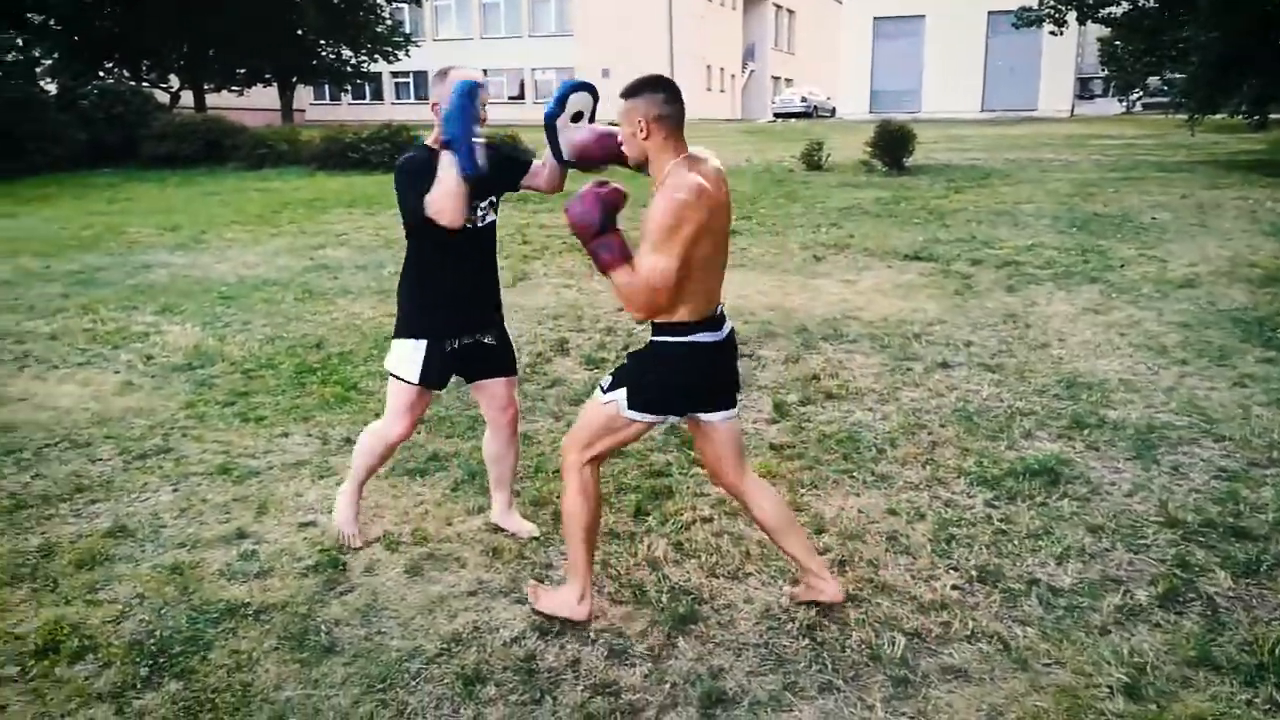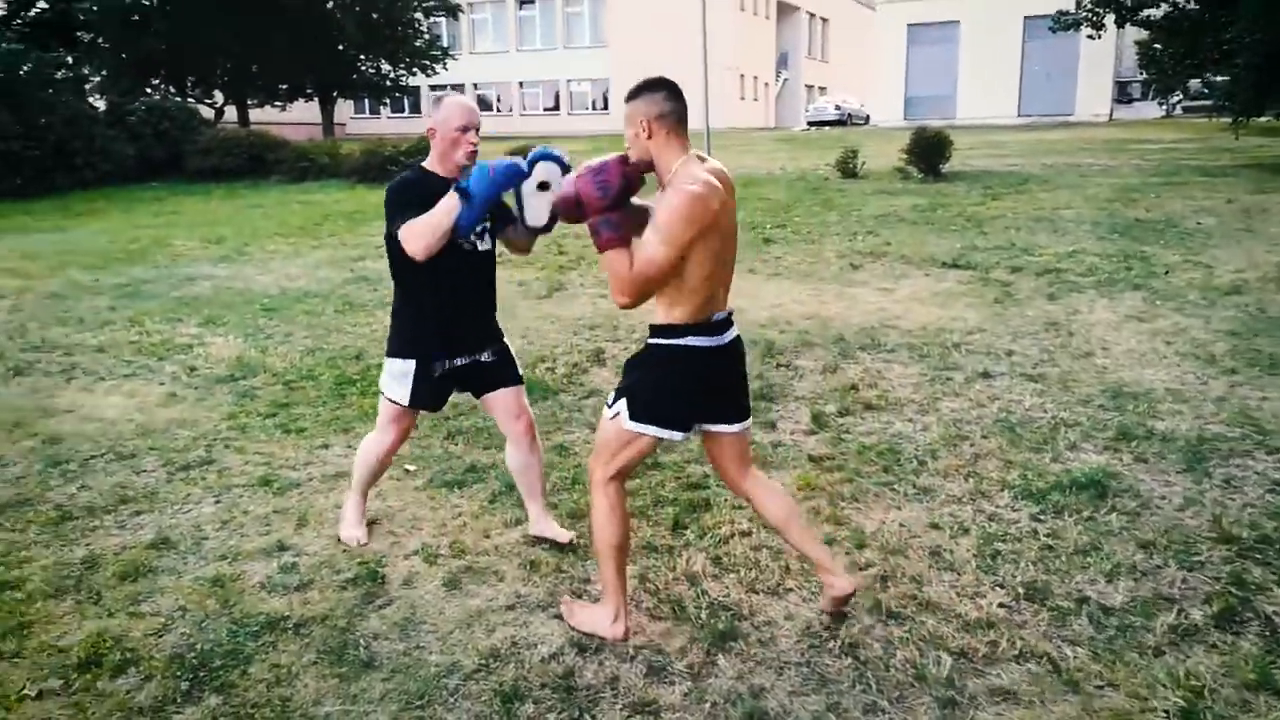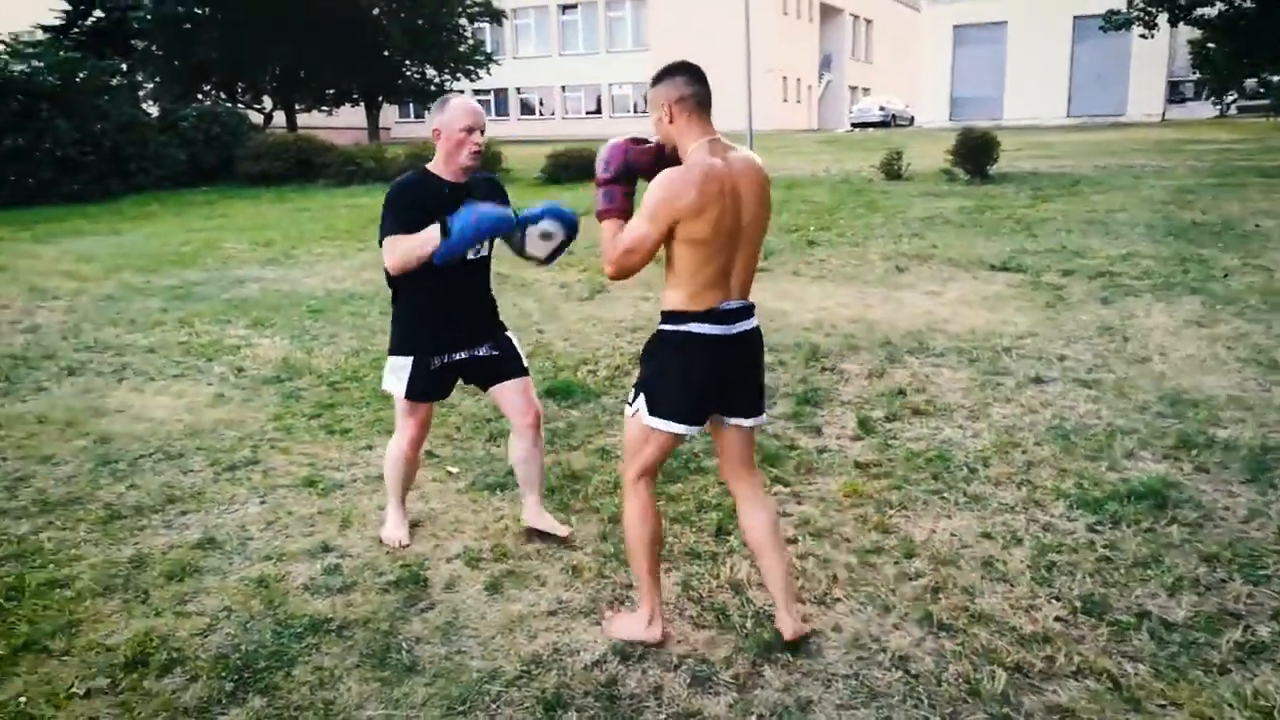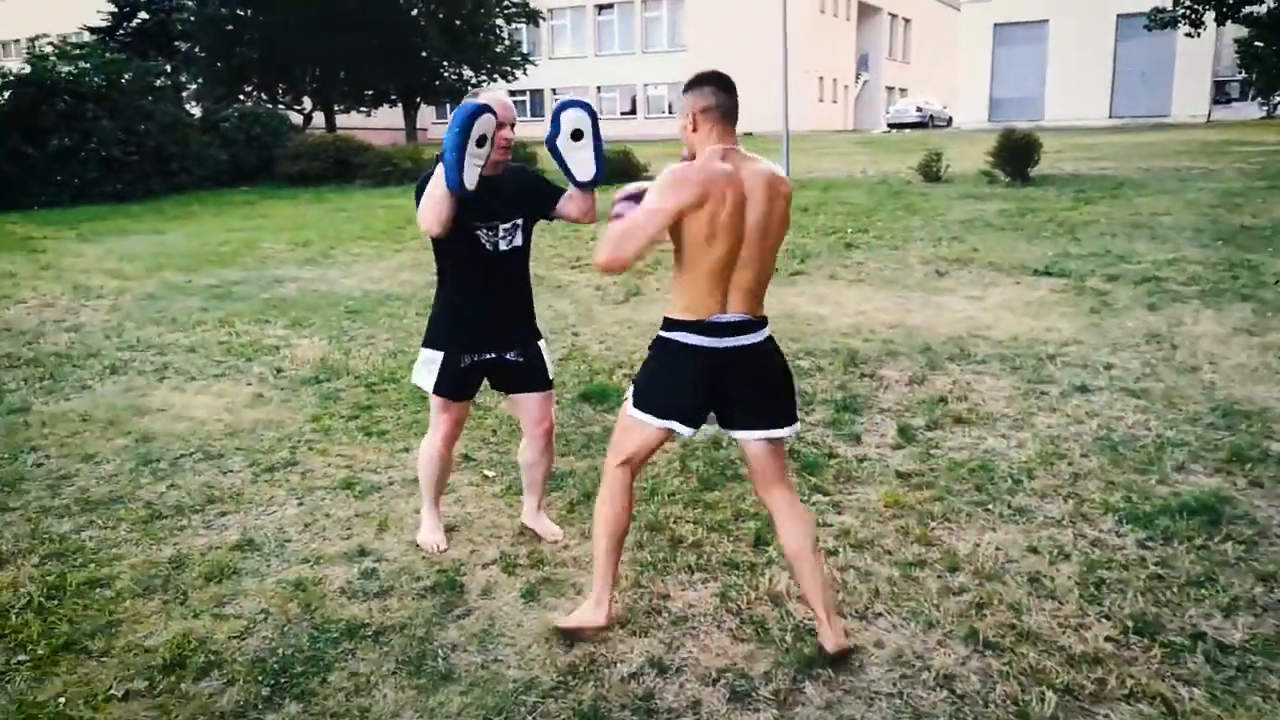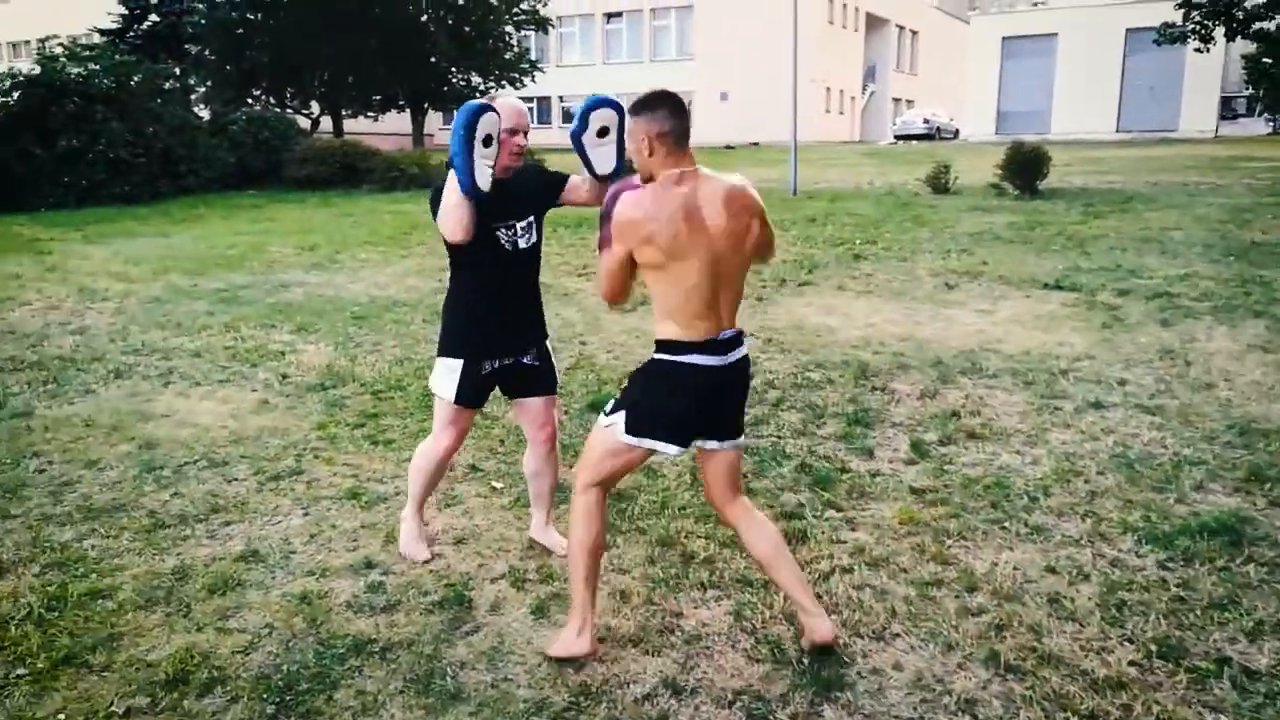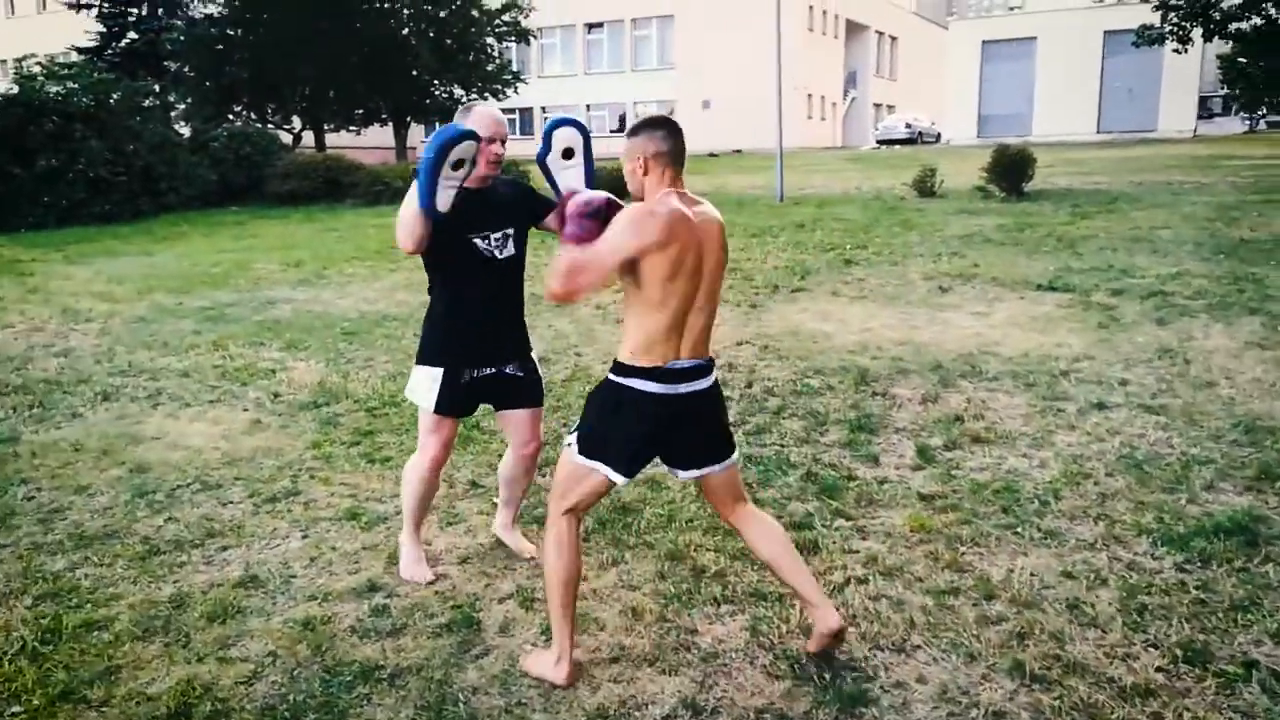
dt=0.2s
person 1, frame 1
left shoulder: (679, 198)
right shoulder: (705, 167)
left elbow: (645, 303)
left wrist: (598, 236)
left hip: (674, 355)
right hip: (714, 345)
left knee: (577, 455)
right knee: (733, 473)
left ankle: (577, 593)
right ankle: (820, 578)
person 1, frame 2
left shoulder: (684, 196)
right shoulder: (711, 175)
left elbow: (626, 292)
left wrist: (604, 217)
left hip: (678, 356)
right hip: (722, 346)
left knee: (604, 473)
right knee: (740, 472)
left ankle: (610, 612)
right ankle: (832, 575)
person 1, frame 3
left shoulder: (676, 182)
right shoulder: (753, 168)
left elbow: (616, 264)
left wrist: (612, 188)
left hip: (687, 344)
right hip: (742, 338)
left knee: (636, 474)
right knee: (744, 481)
left ankle: (647, 615)
right ankle: (788, 614)
person 1, frame 4
left shoulder: (686, 179)
right shoulder: (775, 181)
left elbow: (611, 258)
left wrist: (627, 211)
left hip: (685, 350)
right hip: (753, 348)
left knee: (619, 466)
right knee: (778, 490)
left ankle: (598, 603)
right ankle: (829, 626)
person 1, frame 5
left shoulder: (641, 206)
right shoulder: (740, 192)
left elbow: (612, 292)
left hip: (676, 372)
right hip: (730, 367)
left knee: (589, 483)
right knee: (729, 502)
left ankle: (579, 628)
right ankle: (814, 618)
person 1, frame 6
left shoulder: (647, 217)
right shoulder: (713, 222)
left elbow: (563, 287)
left hip: (636, 397)
right hip: (698, 392)
left knee: (563, 511)
right knee: (736, 508)
left ankle: (560, 655)
right ankle: (820, 608)
person 2, frame 1
left shoulder: (492, 153)
right shoulder: (414, 167)
left elbow: (549, 182)
right elbow: (451, 215)
right wrist: (455, 144)
left hip: (482, 317)
right hip: (427, 320)
left knee: (504, 415)
right knee: (400, 422)
left ankle: (503, 507)
right ankle: (349, 493)
person 2, frame 2
left shoulder: (482, 186)
right shoulder: (405, 190)
left elbow: (520, 243)
right elbow: (421, 246)
right wrist: (465, 194)
left hip: (479, 335)
right hip: (421, 342)
left knee: (521, 424)
right knee: (392, 435)
left ankle: (540, 516)
right ankle: (353, 506)
person 2, frame 3
left shoulder: (488, 188)
right shoulder: (407, 192)
right elbow: (395, 261)
right wrist: (448, 230)
left hip: (484, 330)
right hip: (422, 337)
left knee: (528, 415)
right knee: (411, 433)
left ankle: (533, 507)
right ankle: (395, 510)
person 2, frame 4
left shoulder: (524, 181)
right shoulder: (445, 181)
left elbow: (583, 211)
right elbow: (432, 226)
right wrist: (453, 155)
left hip: (517, 332)
right hip: (456, 335)
left knee: (540, 427)
right knee: (443, 433)
left ankle: (533, 510)
right ankle: (431, 512)
person 2, frame 5
left shoulder: (529, 177)
right shoulder: (457, 185)
left elbow: (591, 193)
right elbow: (457, 232)
right wrist: (463, 161)
left hip: (526, 336)
right hip: (470, 338)
left knee: (543, 432)
right knee: (446, 439)
left ankle: (541, 523)
right ankle: (411, 516)
person 2, frame 6
left shoulder: (516, 194)
left elbow: (567, 225)
right elbow: (409, 242)
left hip: (510, 345)
right hip: (449, 349)
left knee: (527, 444)
right knee: (433, 453)
left ankle: (506, 522)
right ankle: (411, 540)
